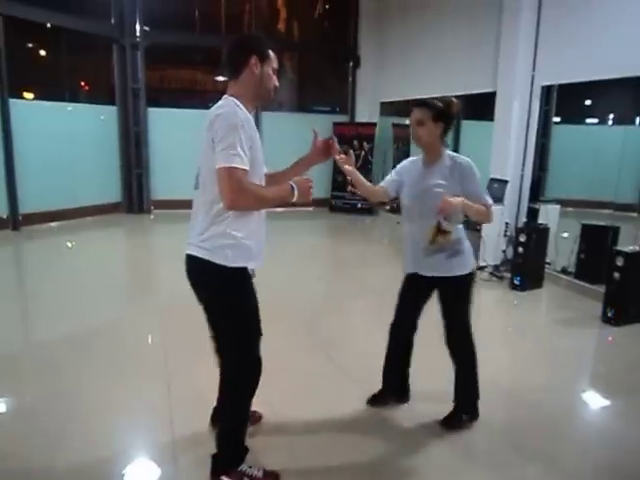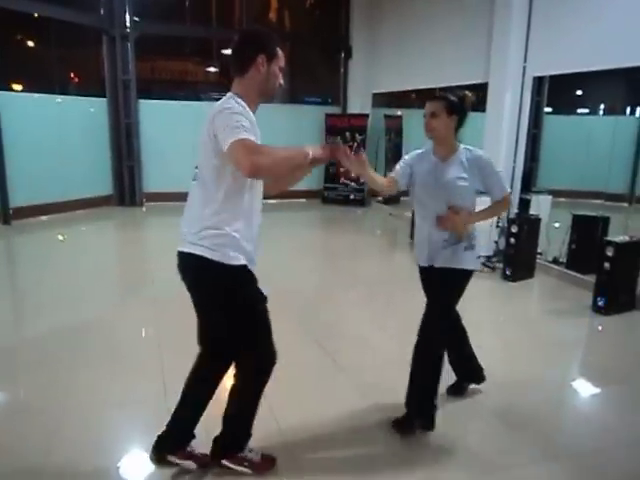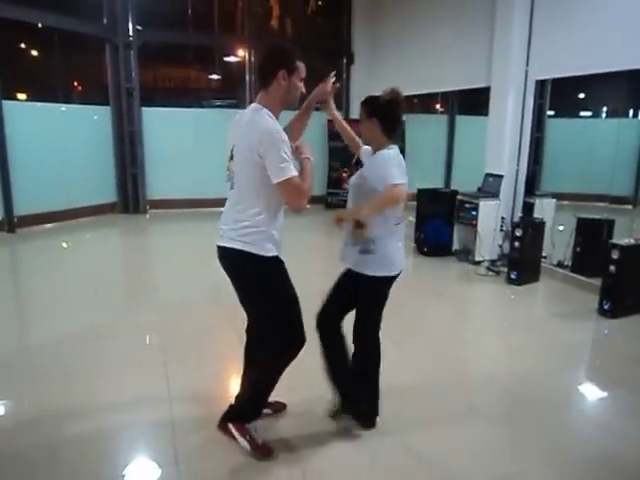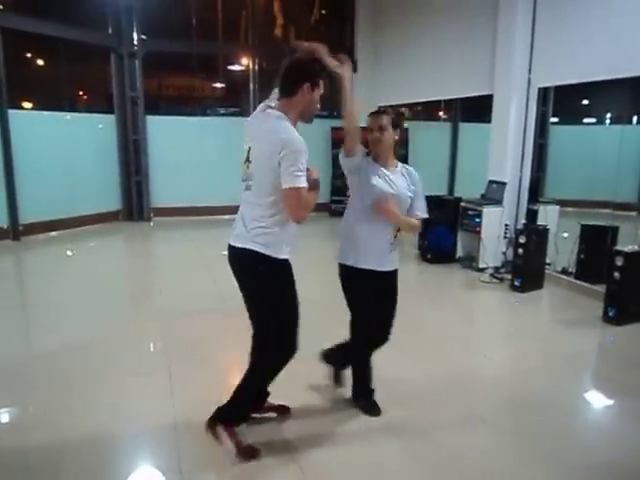
dt=0.7s
person 1, frame 1
left shoulder: (236, 118)
right shoulder: (231, 116)
left elbow: (260, 182)
right elbow: (237, 195)
left wrist: (309, 160)
right wrist: (293, 192)
left hip: (225, 260)
right hip: (220, 263)
left knee: (241, 351)
right knee: (243, 360)
left ankle: (226, 414)
person 1, frame 2
left shoulder: (236, 114)
right shoulder: (232, 112)
left elbow: (266, 183)
right elbow: (255, 164)
left wrist: (310, 160)
right wrist: (305, 153)
left hip: (209, 258)
right hip: (218, 261)
left knee: (219, 354)
right knee: (258, 355)
left ankle: (173, 443)
right ankle: (231, 447)
person 1, frame 3
left shoulder: (247, 120)
right shoulder: (266, 130)
left elbow: (286, 138)
right elbow: (297, 199)
left wrist: (314, 103)
right wrist: (308, 162)
left hip: (235, 246)
right hip: (254, 252)
left knee: (263, 326)
right knee: (289, 335)
left ankle: (251, 399)
right ankle: (241, 415)
person 1, frame 4
left shoulder: (261, 118)
right shoulder: (291, 141)
left elbow: (280, 89)
right elbow: (298, 211)
left wrist: (305, 58)
right wrist: (314, 184)
left hip: (244, 247)
right hip: (265, 255)
left knee: (270, 331)
right knee: (281, 341)
left ankle: (253, 401)
right ankle: (227, 417)
person 2, frame 1
left shoulder: (461, 167)
right shoulder: (408, 167)
left elbow: (488, 215)
right elbow: (377, 195)
left wrist: (462, 203)
right wrist: (353, 174)
left hip: (454, 267)
right hip: (418, 266)
left knee: (457, 337)
right knee: (400, 329)
left ankle: (467, 407)
right ankle: (395, 389)
person 2, frame 2
left shoulder: (476, 161)
right shoulder: (415, 160)
left elbow: (504, 202)
right elbow: (387, 185)
left wrist: (468, 219)
right wrist: (363, 173)
left hip: (457, 260)
right hip: (427, 258)
left knee: (430, 332)
right knee: (445, 321)
left ankle: (420, 413)
right ankle: (470, 372)
person 2, frame 3
left shoulder: (383, 161)
right shoulder: (386, 153)
left elbow: (399, 195)
right elbow: (358, 145)
left wrist: (353, 212)
right wrist: (332, 113)
left hip: (369, 264)
right hip: (388, 262)
left knee: (327, 321)
right knee: (367, 330)
left ankle: (354, 397)
right ankle: (365, 406)
person 2, frame 4
left shoulder: (409, 175)
right shoulder: (358, 165)
left elbow: (416, 224)
right elbow: (349, 127)
left wrist: (396, 216)
right wrist: (345, 81)
left hip: (386, 265)
right hip: (356, 263)
left knee: (381, 330)
right knee: (364, 329)
left ankle: (339, 357)
right ankle: (361, 392)
